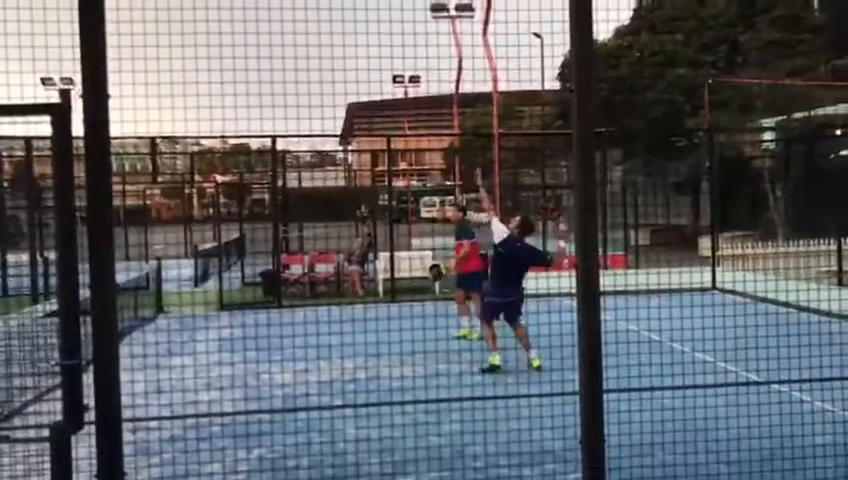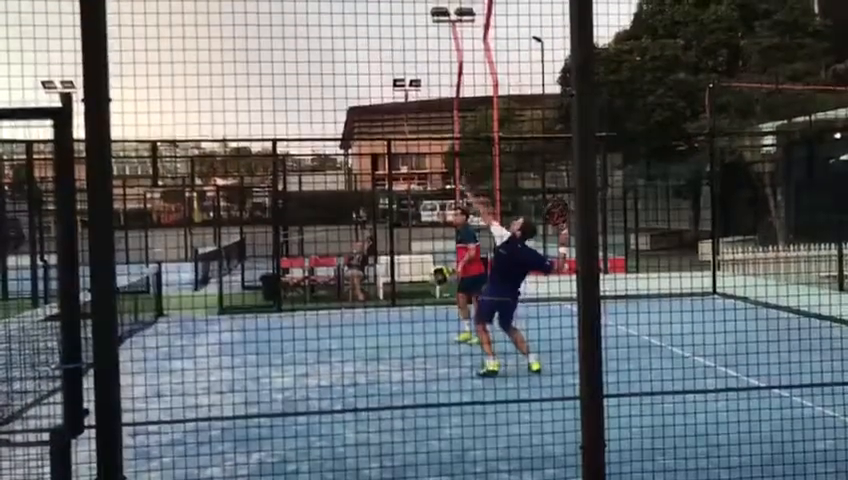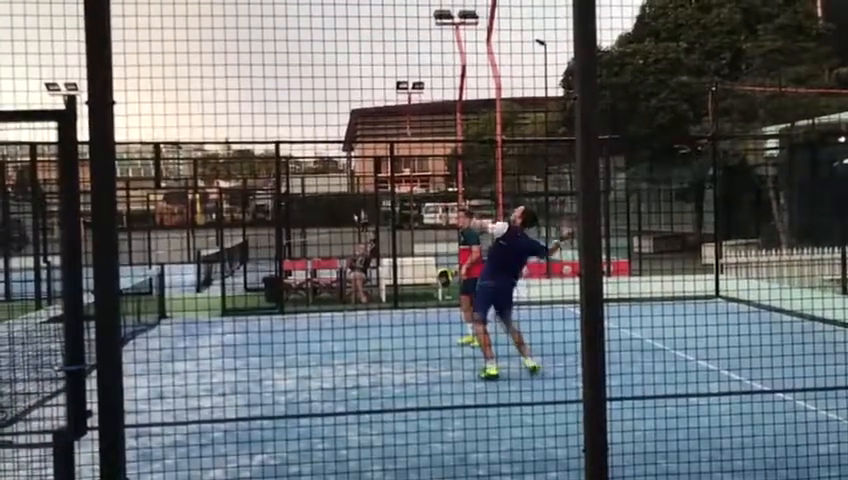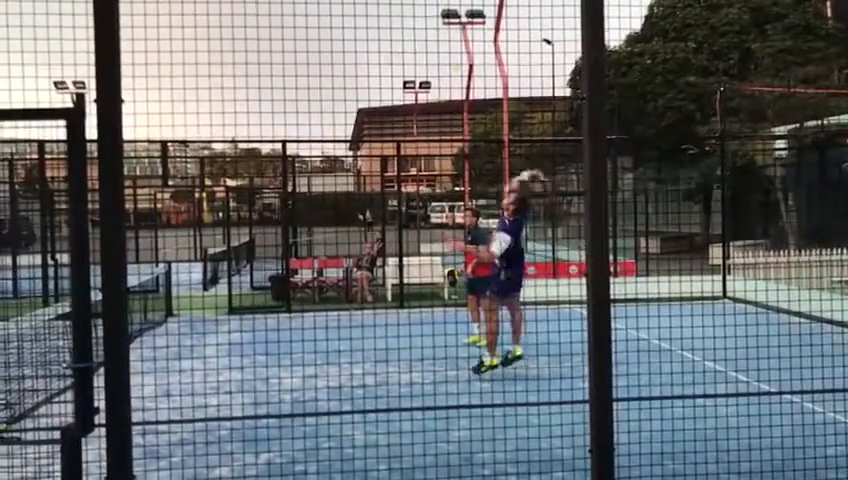
dt=1s
person 1, frame 1
left shoulder: (503, 238)
right shoulder: (531, 252)
left elbow: (490, 210)
right elbow: (555, 260)
left wrist: (480, 186)
right wrist: (562, 239)
left hip: (495, 294)
right hip: (515, 294)
left knee: (486, 322)
right knee: (515, 323)
left ankle: (495, 358)
right ankle: (533, 357)
person 1, frame 2
left shoulder: (506, 239)
right shoulder: (531, 255)
left elbow: (487, 217)
right elbow: (554, 267)
left wrist: (472, 198)
left hip: (492, 293)
right hip: (510, 296)
left knee: (480, 324)
right knee: (508, 326)
left ankle: (491, 364)
right ankle: (532, 360)
person 1, frame 3
left shoulder: (505, 229)
right shoulder: (529, 243)
left elbow: (480, 225)
right elbow: (548, 252)
right wrist: (558, 242)
left hip: (488, 284)
right hip: (507, 286)
left knee: (479, 322)
right knee: (508, 321)
left ankle: (491, 367)
right ankle: (529, 360)
person 1, frame 4
left shoulder: (507, 232)
right shoulder: (516, 216)
left elbow: (489, 256)
right elbow: (514, 186)
left wrist: (466, 248)
right wrist: (529, 175)
left hip: (506, 273)
right hip: (515, 270)
left knee: (491, 312)
right knee: (514, 307)
left ankle: (491, 357)
right ankle: (516, 348)
person 2, frame 1
left shoulder: (464, 227)
right shoulder: (460, 227)
left elbow: (467, 248)
left wrist: (456, 260)
right wrist: (456, 261)
left hip: (473, 269)
right hip: (465, 269)
left knee: (476, 298)
right knee: (460, 297)
right ankle: (466, 328)
person 2, frame 2
left shoulder: (467, 231)
right shoulder: (460, 231)
left elbow: (472, 252)
left wrist: (461, 264)
right wrist: (459, 266)
left hip: (474, 273)
right hip: (466, 273)
left knee: (476, 302)
right knee: (461, 301)
right ankle: (467, 332)
person 2, frame 3
left shoulder: (471, 233)
right shoulder: (462, 233)
left elbow: (476, 254)
left wrist: (465, 266)
right wrist: (461, 268)
left hip: (475, 274)
right hip: (467, 275)
right knee: (465, 303)
right ankle: (471, 334)
person 2, frame 4
left shoulder: (480, 233)
right shoulder: (469, 233)
left wrist: (472, 265)
right wrist: (466, 265)
left hip: (482, 273)
right hip: (472, 273)
right knee: (471, 301)
right ankle: (476, 334)
